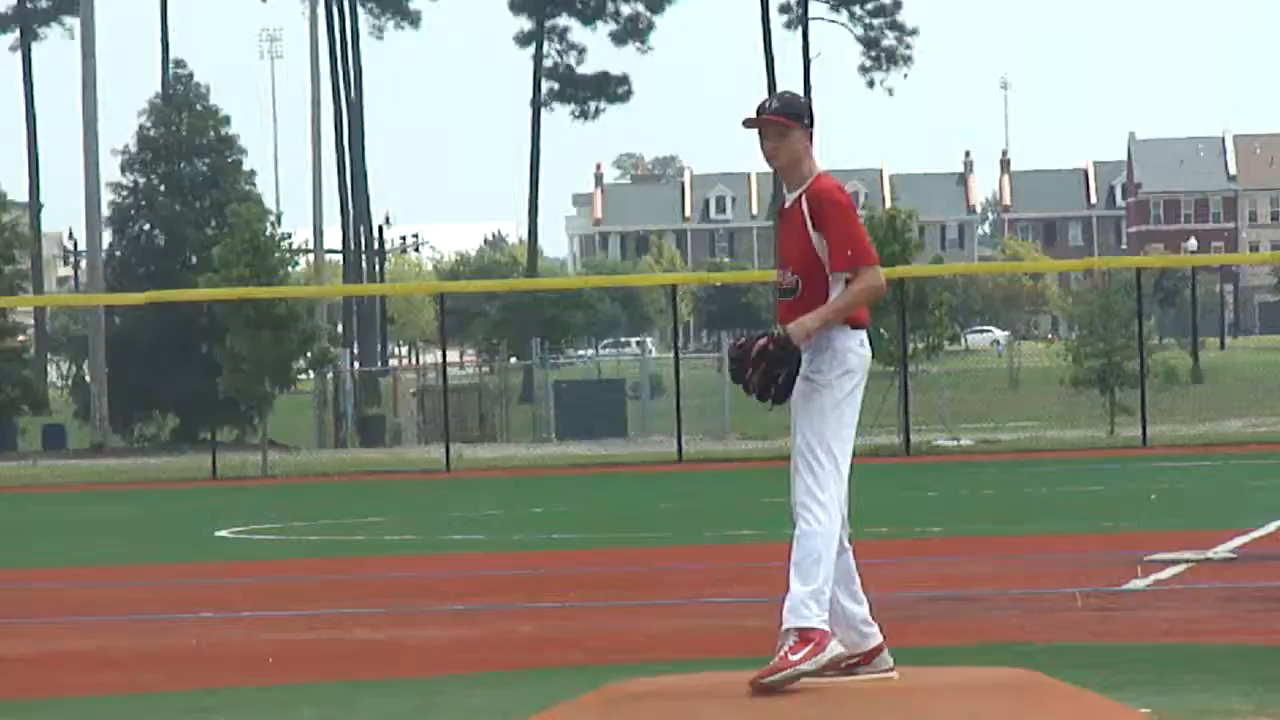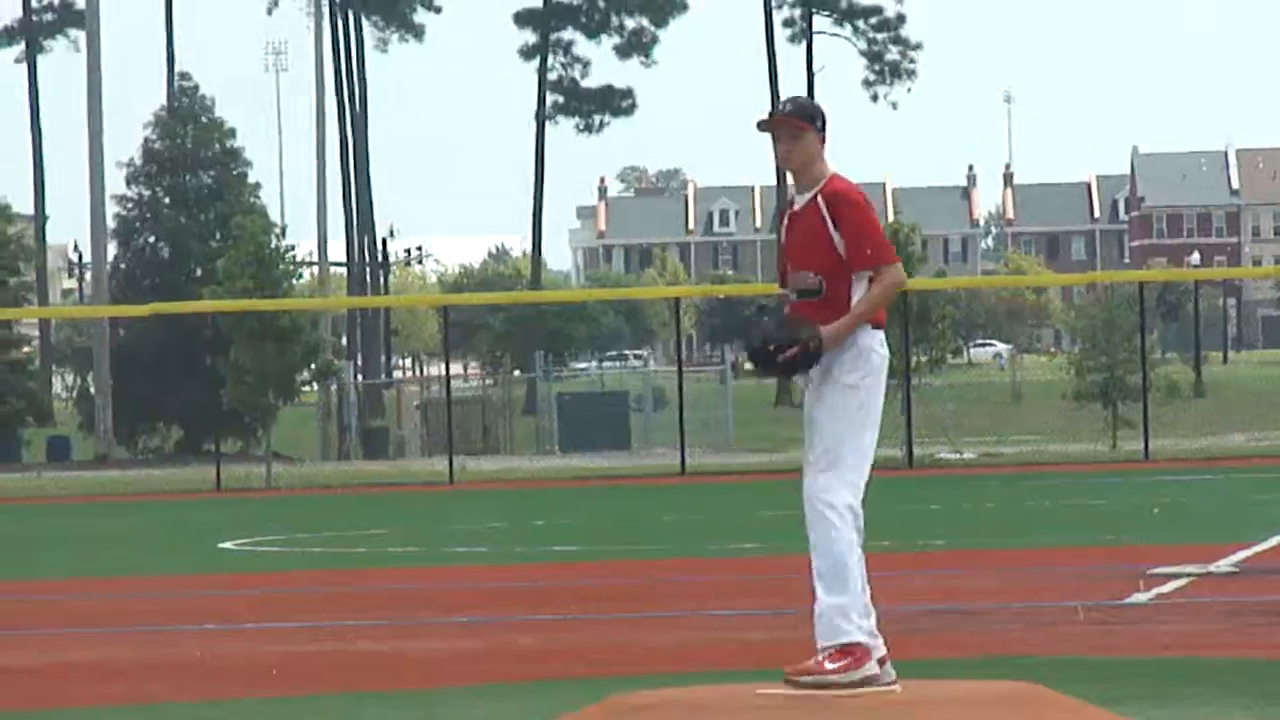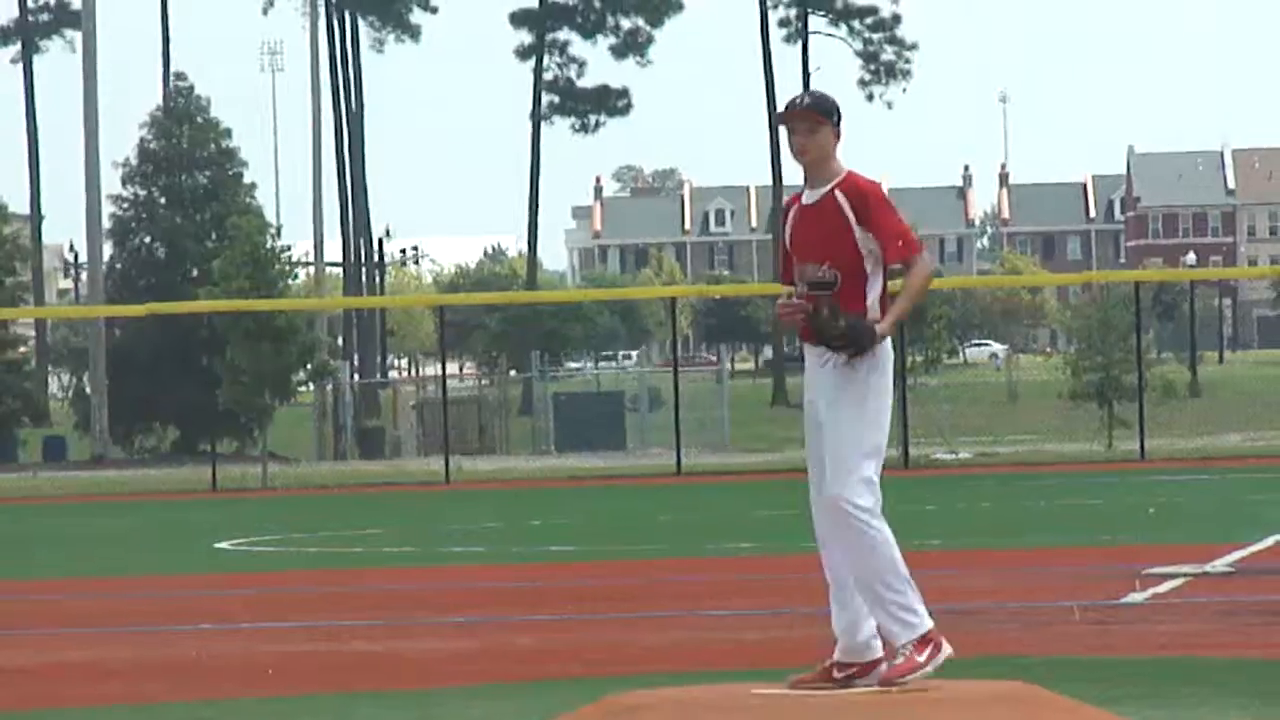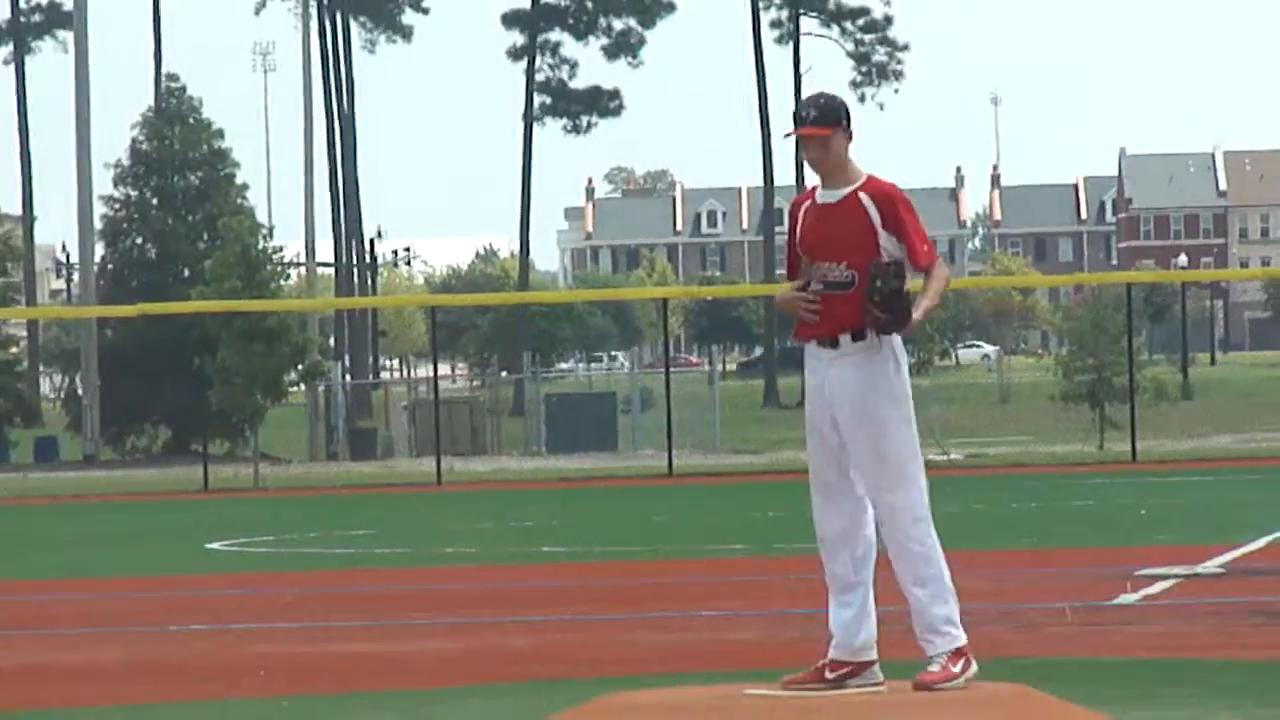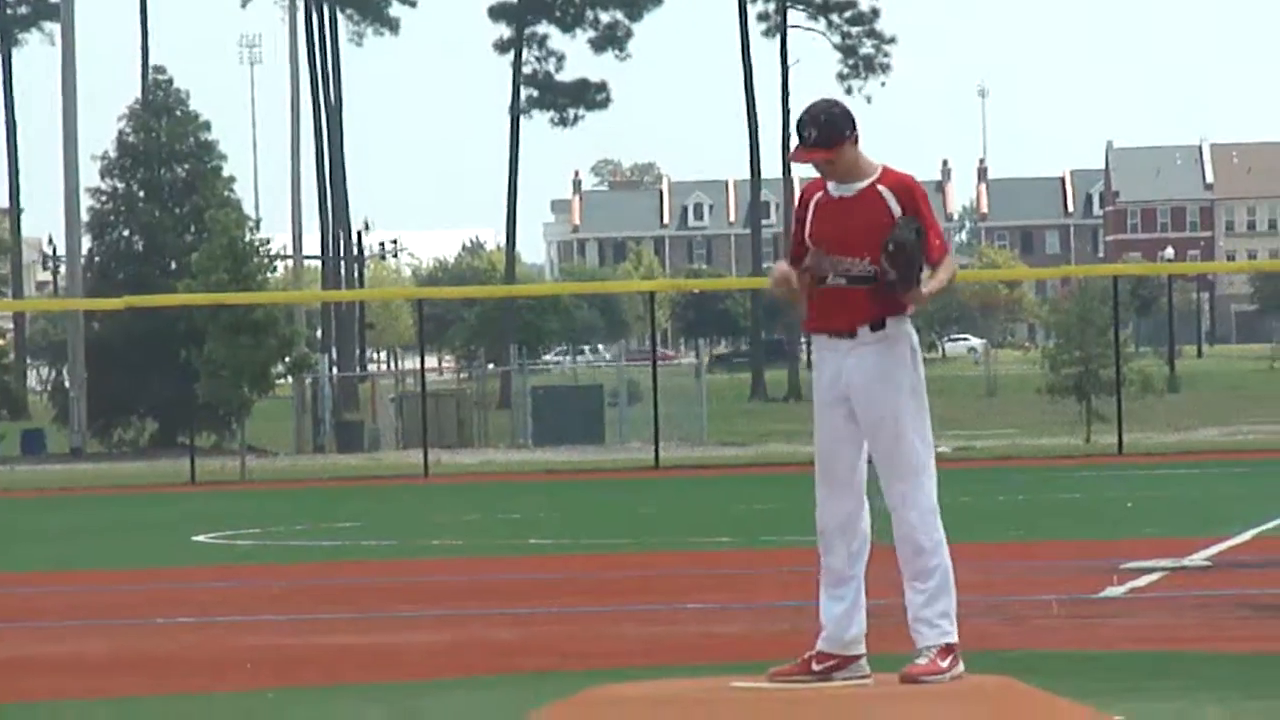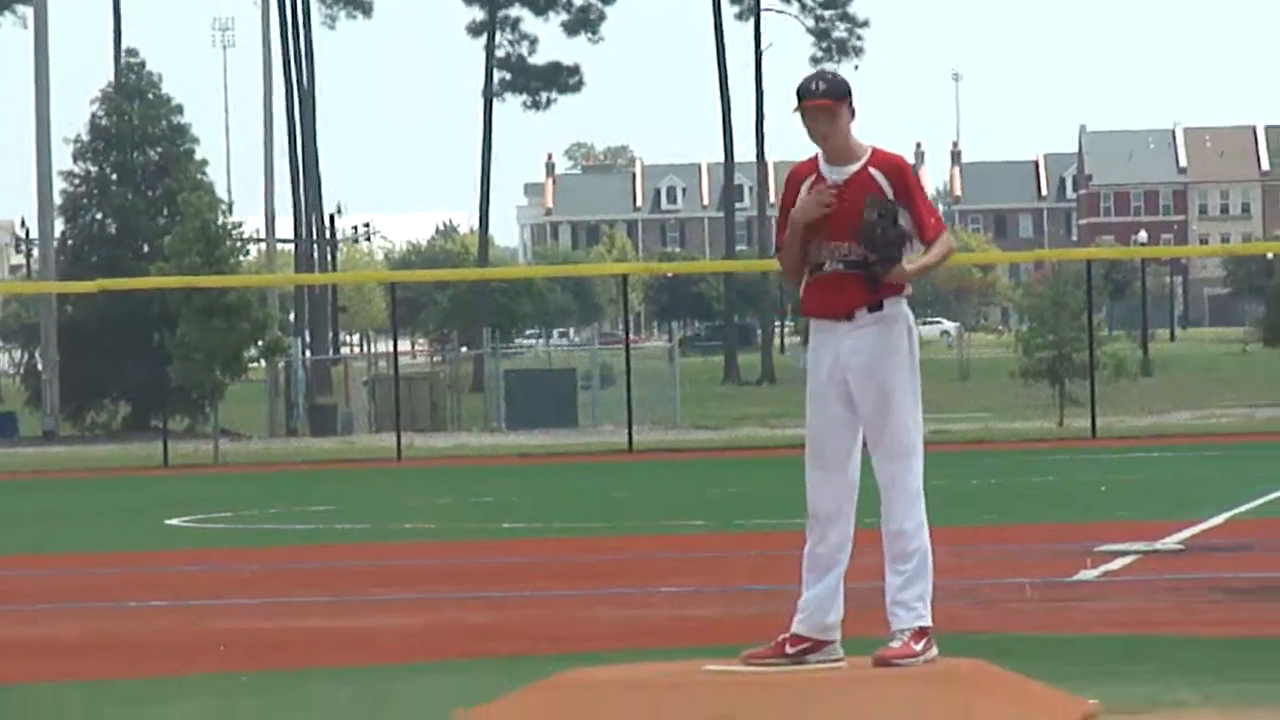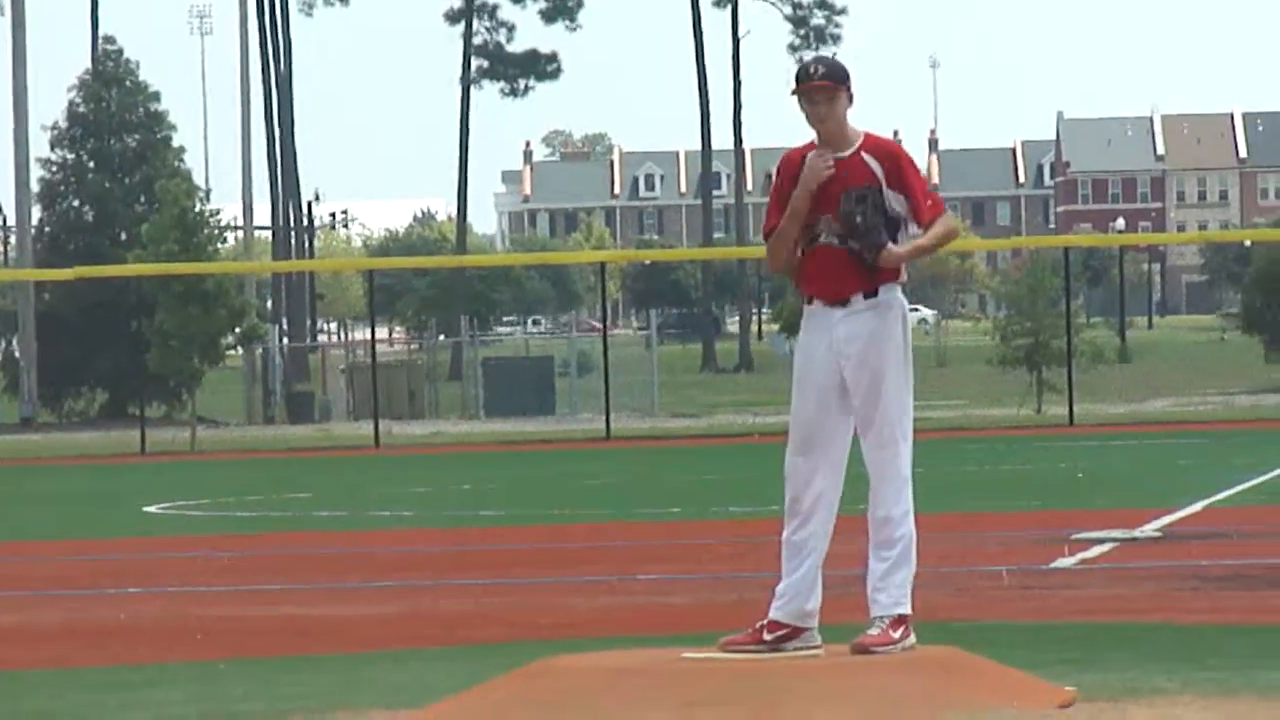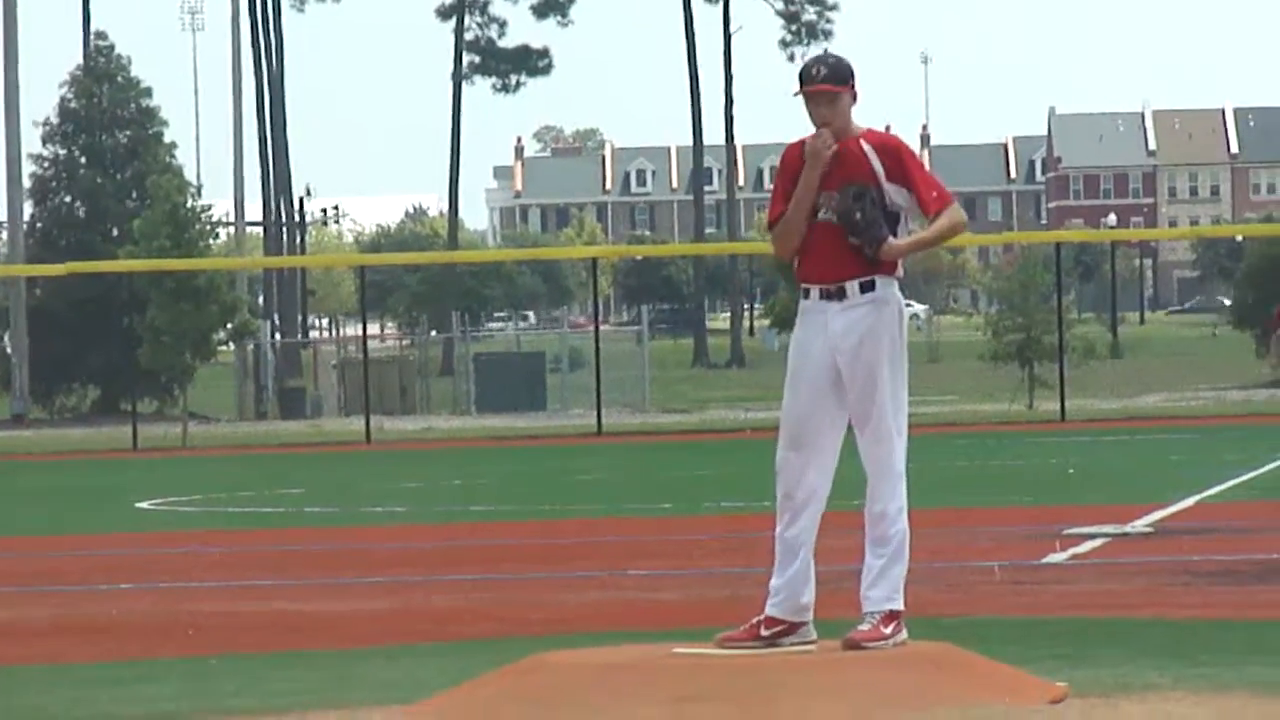
dt=0.2s
person 1, frame 1
left shoulder: (827, 197)
right shoulder: (790, 202)
left elbow: (872, 281)
left wrist: (807, 325)
right wrist: (780, 333)
left hip: (836, 354)
right hip: (808, 358)
left knee: (817, 495)
right knee: (817, 500)
left ankle: (808, 631)
right ankle: (861, 643)
person 1, frame 2
left shoulder: (844, 198)
right shoulder: (792, 210)
left elbow: (892, 275)
left wrist: (842, 326)
left hip: (853, 357)
right hip: (817, 362)
left knee: (827, 494)
right knee: (826, 502)
left ankle: (852, 643)
right ankle: (856, 653)
person 1, frame 3
left shoulder: (861, 195)
right shoulder: (794, 208)
left elbow: (920, 264)
left wrist: (888, 320)
right wrist: (782, 303)
left hip: (860, 359)
right hip: (815, 360)
left knee: (850, 496)
right knee: (828, 506)
left ankle: (917, 635)
right ankle: (858, 652)
person 1, frame 4
left shoulder: (884, 199)
right shoulder: (803, 207)
left elbow: (936, 270)
left wrist: (919, 308)
right wrist: (786, 297)
left hip: (872, 358)
right hip: (819, 362)
left knee: (899, 503)
right knee: (835, 509)
left ankle: (949, 646)
right ankle: (852, 652)
person 1, frame 5
left shoulder: (900, 189)
right shoulder: (810, 198)
left elbow: (945, 261)
left wrist: (926, 290)
right wrist: (784, 272)
left hip: (886, 349)
right hip: (828, 354)
left knee: (911, 494)
right knee: (837, 501)
left ankle: (939, 642)
right ankle: (840, 645)
person 1, frame 6
left shoulder: (891, 170)
right shoulder: (799, 181)
left elbow: (942, 240)
right elbow: (790, 275)
left wrist: (913, 267)
right wrist: (798, 223)
left hip: (882, 330)
right hip: (824, 337)
left knee: (899, 475)
right knee: (826, 483)
left ankle: (914, 626)
right ankle: (815, 628)
person 1, frame 7
left shoulder: (884, 155)
right shoulder: (793, 166)
left elbow: (946, 224)
right elbow: (776, 259)
left wrist: (904, 250)
right wrist: (805, 192)
left hip: (875, 315)
right hip: (818, 321)
left knee: (887, 461)
right knee: (807, 466)
left ankle: (893, 614)
right ankle: (793, 614)
person 1, frame 8
left shoulder: (886, 150)
right shoulder: (796, 157)
left elbow: (954, 217)
right elbow: (781, 248)
left wrist: (904, 244)
right wrist: (813, 172)
left hip: (871, 309)
right hip: (813, 314)
left knee: (883, 456)
right knee: (798, 461)
left ankle: (886, 608)
right ankle: (788, 611)
